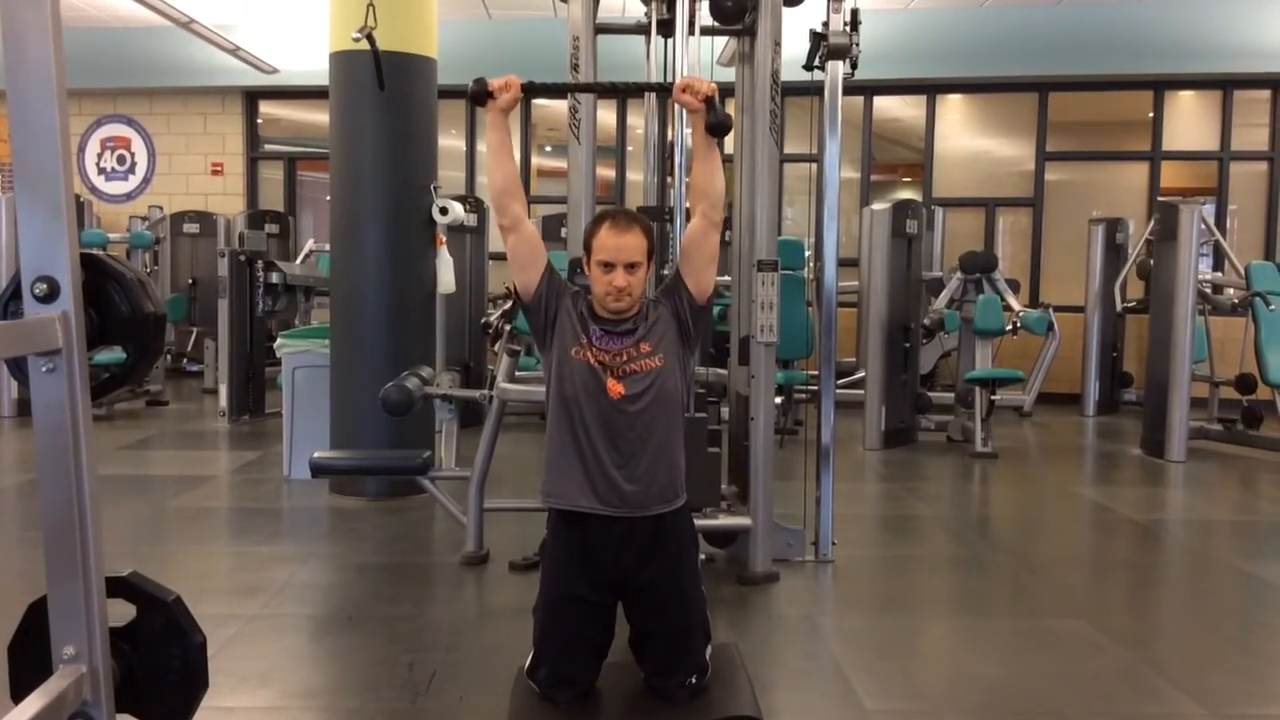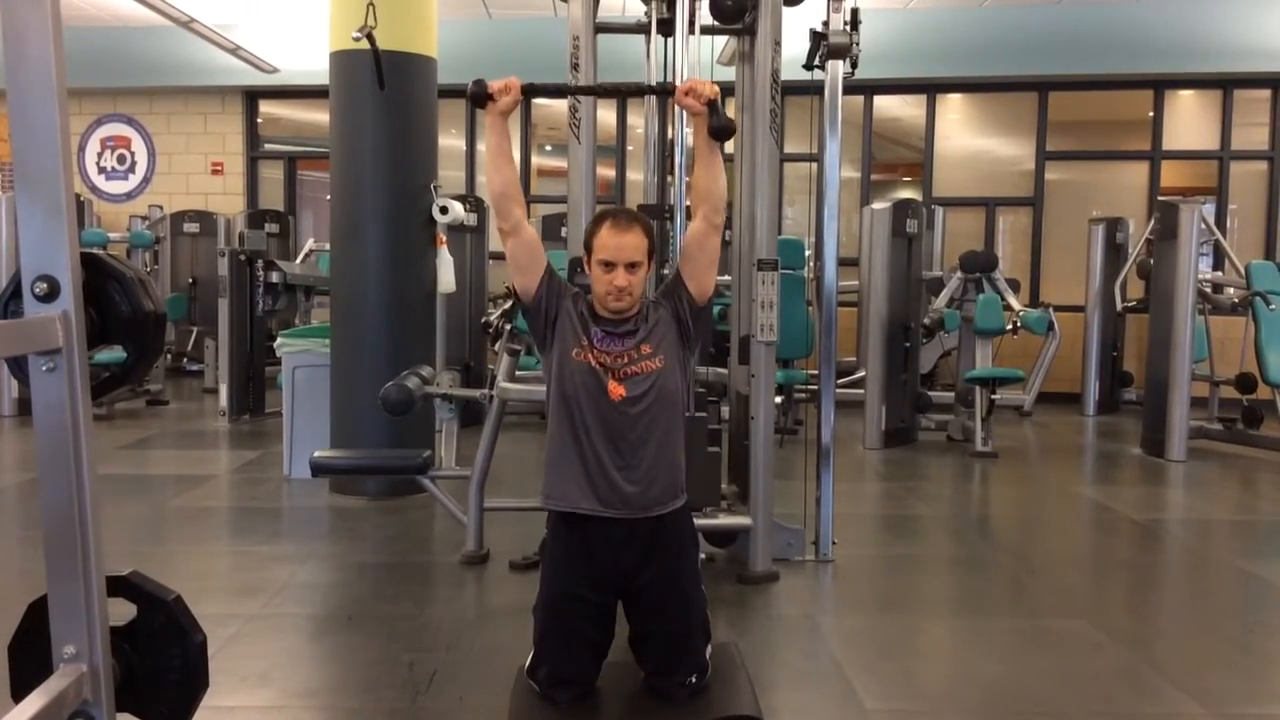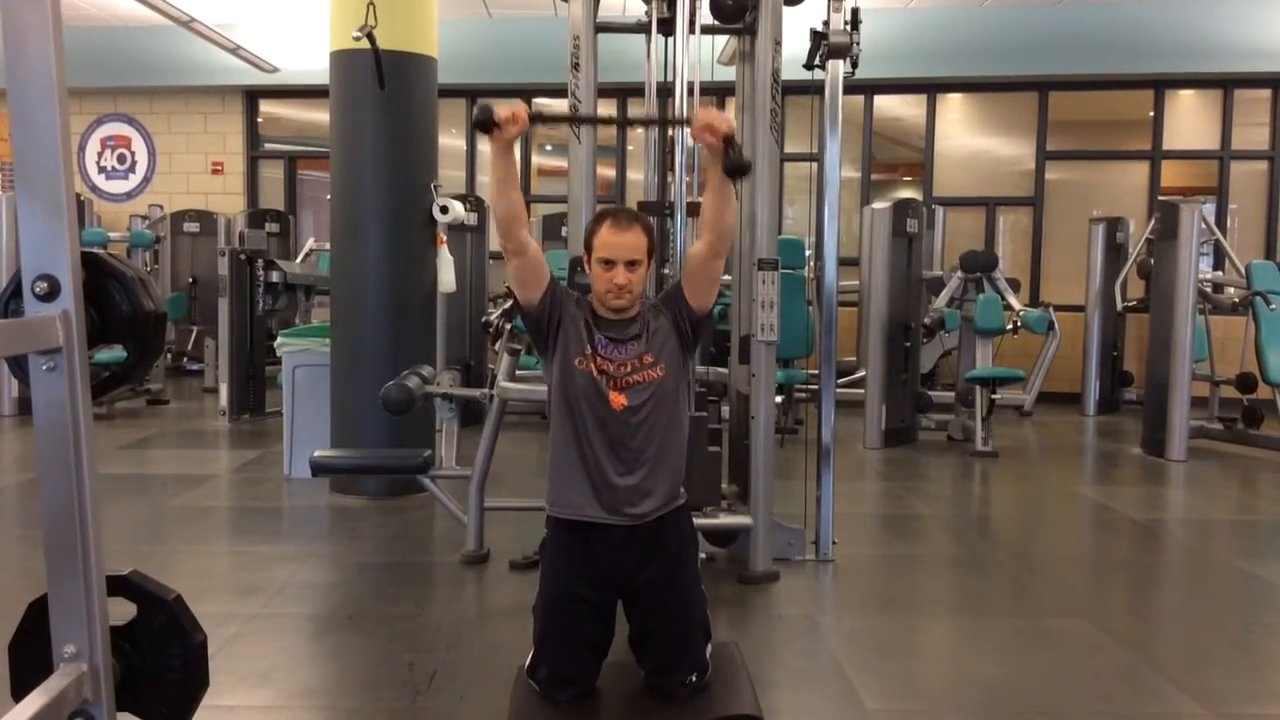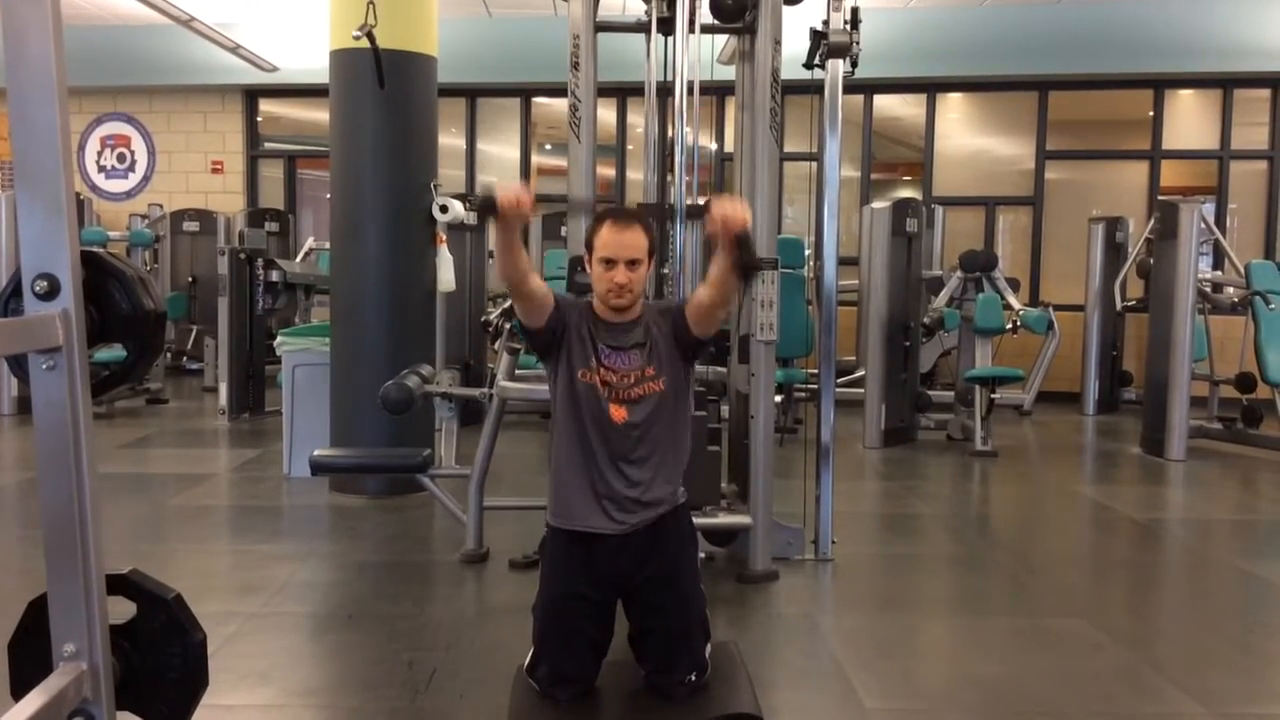
dt=0.2s
person 1, frame 1
left shoulder: (675, 318)
right shoulder: (557, 316)
left elbow: (707, 217)
right elbow: (511, 216)
left wrist: (699, 119)
right wrist: (497, 117)
left hip: (661, 526)
right hip: (577, 526)
left knee: (680, 682)
right knee: (559, 685)
left ankle: (654, 647)
right ankle: (587, 646)
person 1, frame 2
left shoulder: (675, 318)
right shoulder: (558, 316)
left elbow: (709, 219)
right elbow: (511, 220)
left wrist: (702, 123)
right wrist: (496, 120)
left hip: (661, 526)
right hip: (577, 528)
left knee: (680, 681)
right knee: (560, 684)
left ankle: (652, 644)
right ankle: (585, 648)
person 1, frame 3
left shoulder: (673, 323)
right shoulder: (560, 321)
left elbow: (714, 244)
right elbow: (514, 241)
left wrist: (714, 153)
right wrist: (503, 146)
left hip: (661, 527)
right hip: (577, 529)
left knee: (680, 679)
right knee: (560, 682)
left ankle: (650, 641)
right ankle: (589, 639)
person 1, frame 4
left shoulder: (675, 329)
right shoulder: (564, 327)
left elbow: (717, 296)
right elbow: (521, 285)
left wrist: (728, 240)
right wrist: (508, 224)
left hip: (661, 528)
right hip: (577, 533)
left knee: (680, 679)
right knee: (558, 682)
left ankle: (650, 644)
right ankle: (592, 640)
